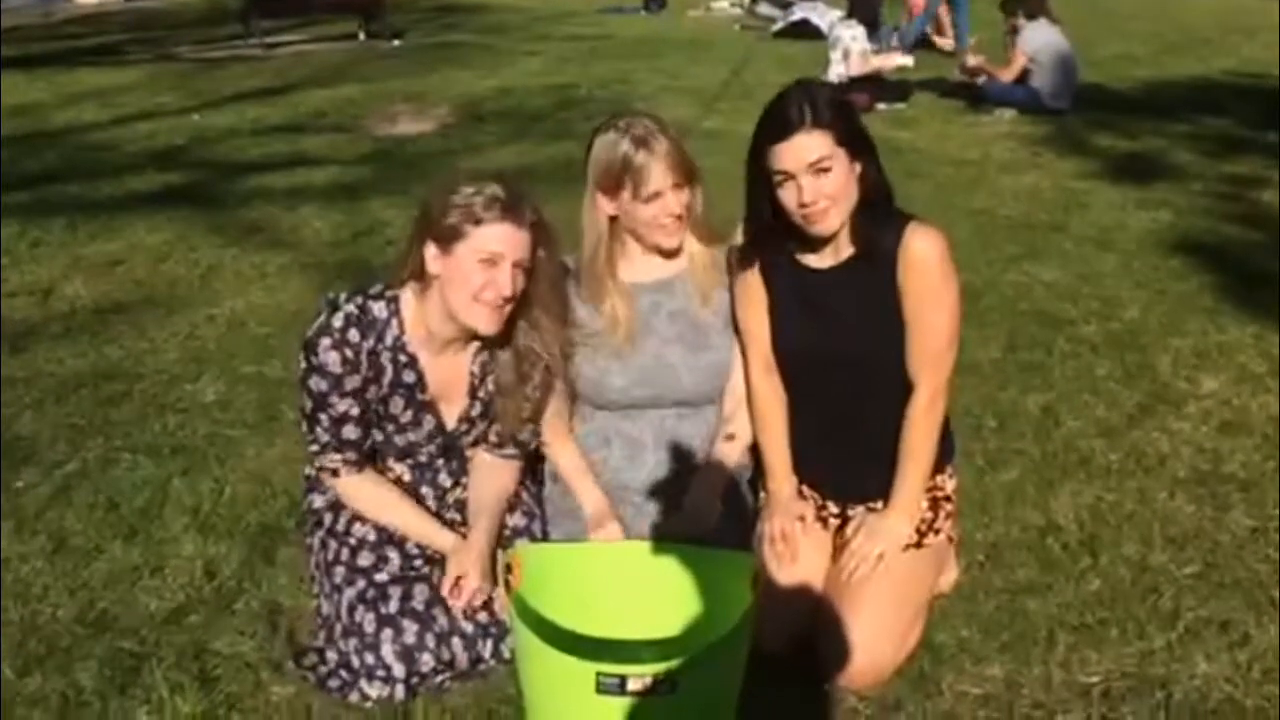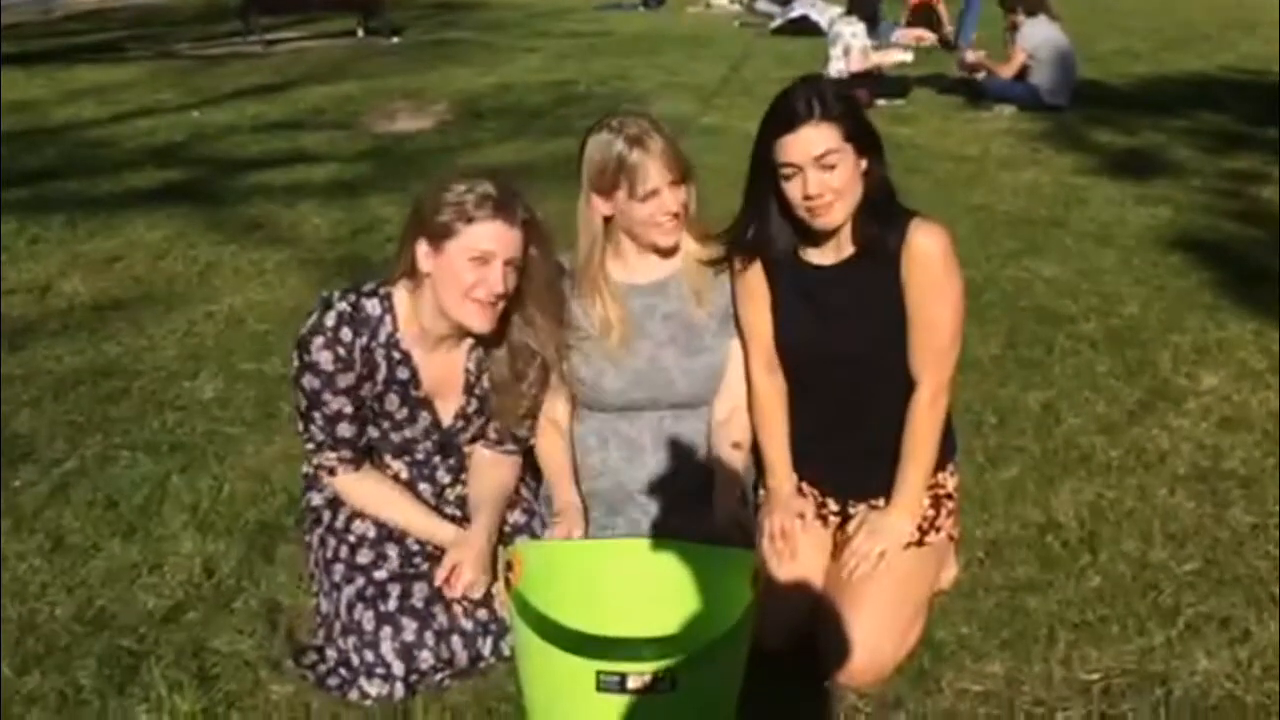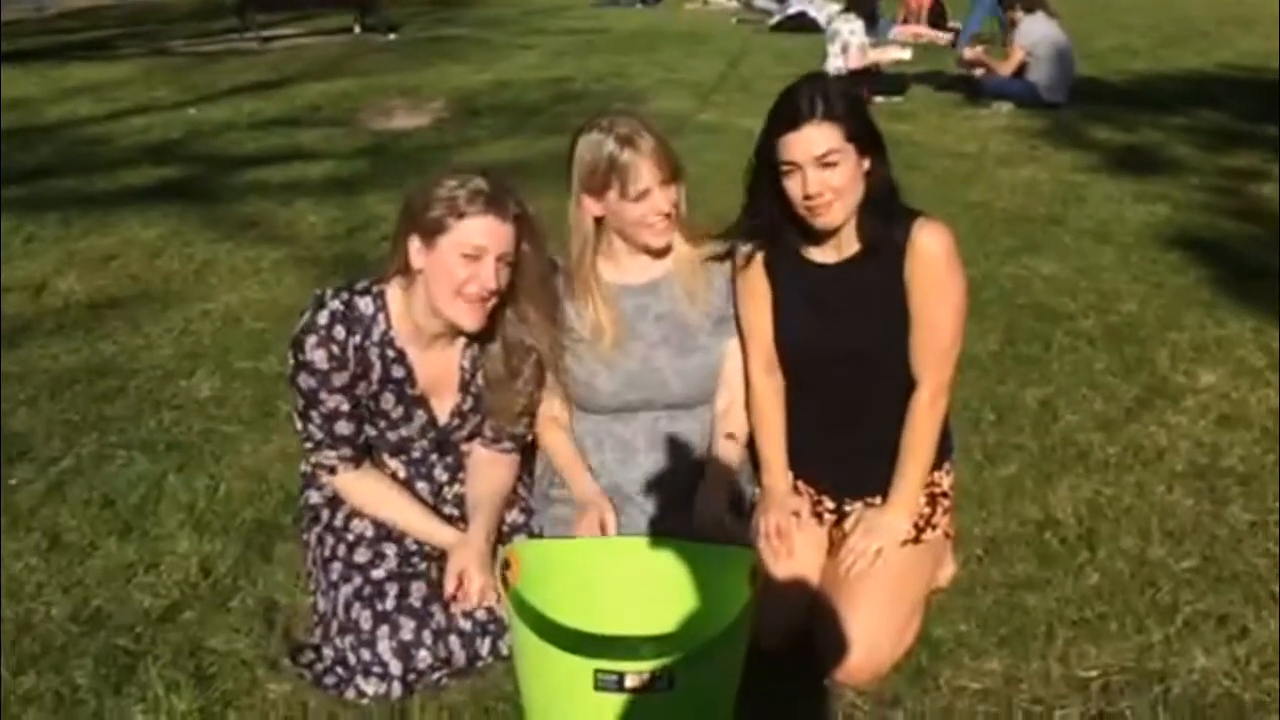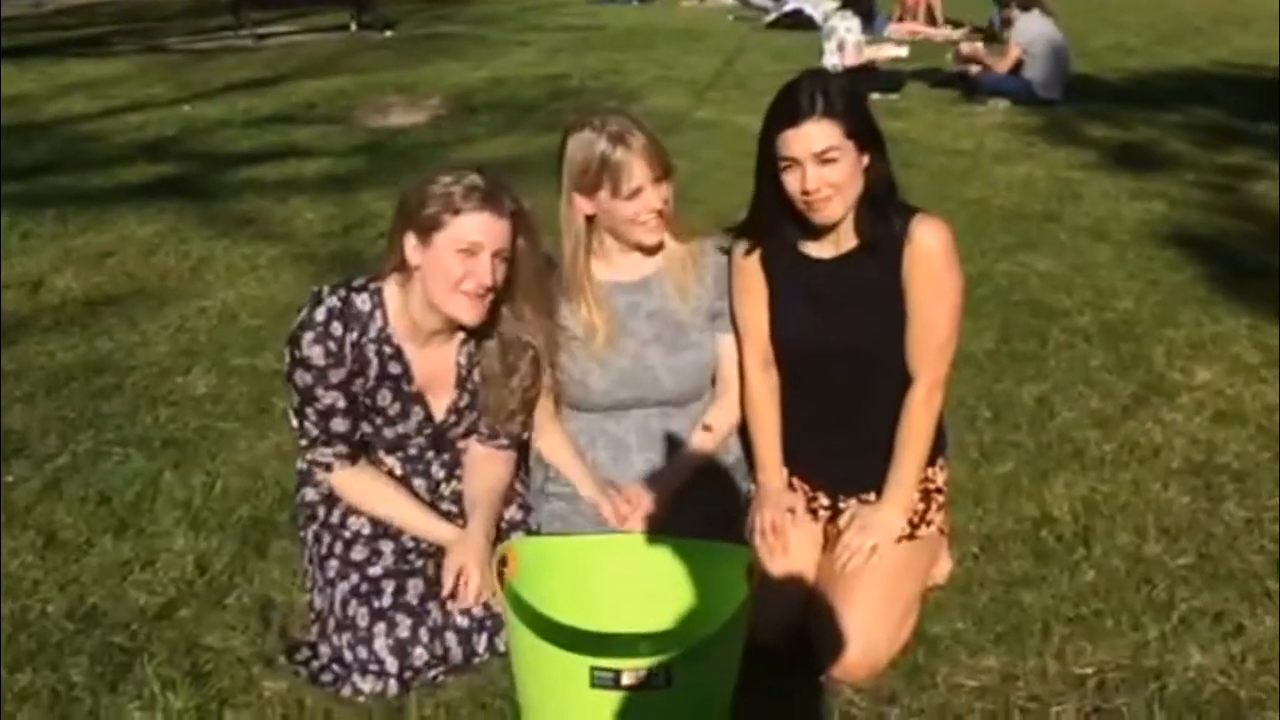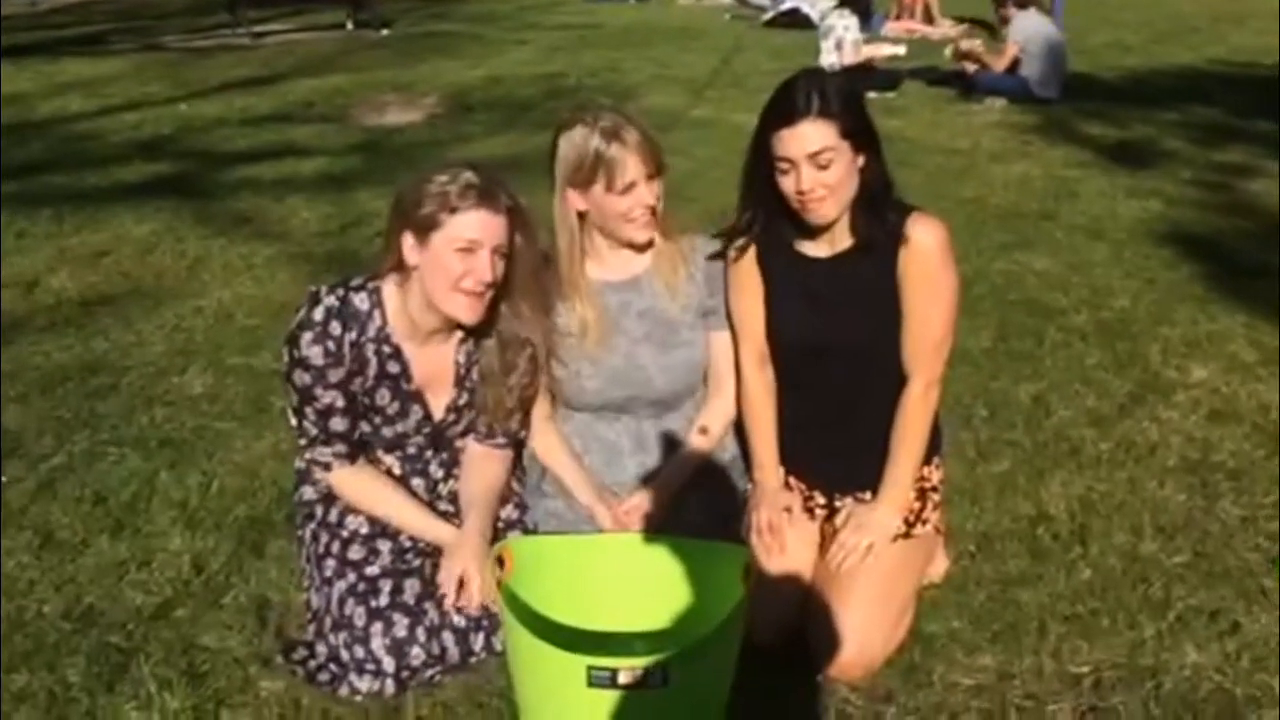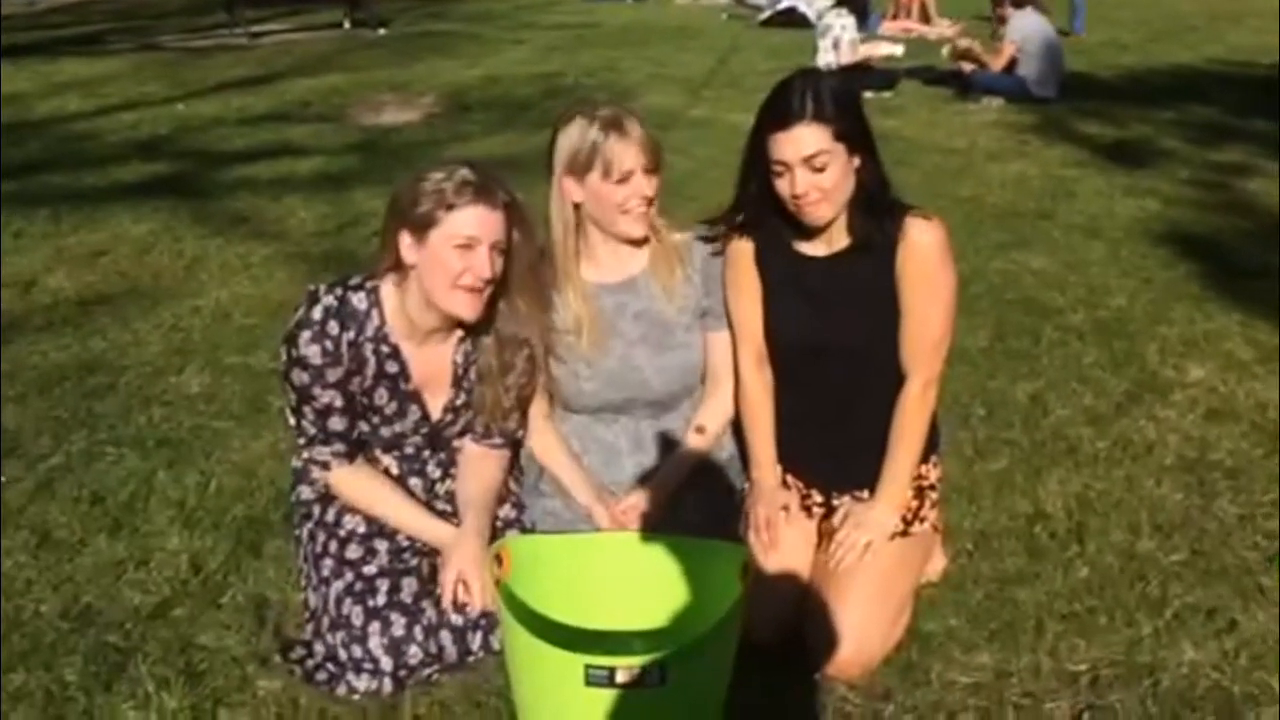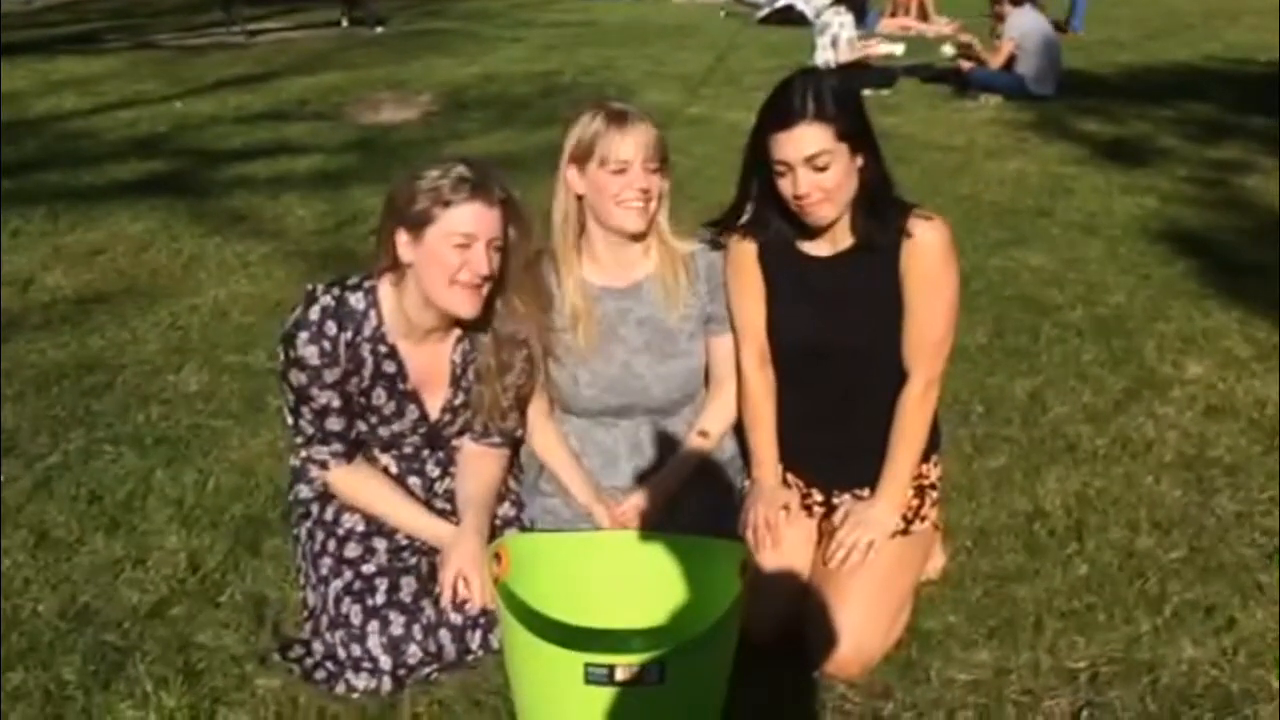
dt=0.2s
person 1, frame 1
left shoulder: (915, 249)
right shoulder: (757, 250)
left elbow: (928, 390)
right elbow: (764, 375)
left wrist: (898, 517)
right wrist: (780, 490)
left hip: (904, 481)
right hip: (807, 481)
left knee: (855, 665)
right knee: (770, 636)
left ankle: (923, 560)
right ankle: (844, 562)
person 1, frame 2
left shoulder: (919, 245)
right shoulder: (761, 247)
left elbow: (931, 387)
right elbow: (766, 372)
left wrist: (901, 515)
right wrist: (780, 488)
left hip: (902, 478)
right hip: (807, 477)
left knee: (856, 663)
right knee: (770, 633)
left ankle: (924, 557)
person 1, frame 3
left shoulder: (922, 245)
right shoulder: (762, 245)
left elbow: (931, 387)
right elbow: (765, 370)
left wrist: (896, 513)
right wrist: (775, 486)
left hip: (898, 477)
right hip: (804, 475)
left knee: (853, 661)
right knee: (768, 632)
left ankle: (921, 556)
right ankle: (838, 556)
person 1, frame 4
left shoulder: (920, 241)
right shoulder: (759, 241)
left elbow: (926, 383)
right elbow: (759, 366)
left wrist: (891, 510)
right wrist: (770, 483)
left hip: (896, 473)
right hip: (798, 472)
left knee: (848, 658)
right knee: (763, 629)
left ankle: (916, 551)
right ankle: (839, 553)
person 1, frame 5
left shoulder: (916, 240)
right shoulder: (754, 238)
left elbow: (922, 382)
right elbow: (755, 364)
left wrist: (886, 508)
right wrist: (766, 481)
left hip: (890, 472)
right hip: (795, 470)
left knee: (845, 655)
right knee: (761, 628)
left ankle: (913, 549)
right ankle: (832, 550)
person 1, frame 6
left shoulder: (914, 239)
right shoulder: (749, 236)
left elbow: (920, 380)
right elbow: (754, 364)
left wrist: (884, 506)
right wrist: (764, 481)
left hip: (886, 470)
right hip: (792, 467)
left knee: (843, 654)
right knee: (758, 626)
left ankle: (911, 547)
right ankle: (832, 552)
person 1, frame 7
left shoulder: (917, 239)
right shoulder: (753, 233)
left elbow: (922, 379)
right elbow: (755, 361)
left wrist: (886, 505)
right wrist: (765, 480)
left hip: (885, 468)
right hip: (792, 466)
left knee: (842, 653)
right knee: (757, 625)
left ankle: (911, 545)
right ankle: (842, 550)
person 2, frame 1
left shoulder: (525, 340)
right shoulder: (348, 332)
left elbow: (500, 452)
right elbow: (347, 474)
left wrist: (479, 540)
right wrist: (451, 547)
left hip: (475, 503)
right hip: (368, 509)
right knee: (397, 657)
left ankle: (459, 577)
person 2, frame 2
left shoulder: (519, 335)
right shoulder: (341, 330)
left elbow: (498, 448)
right elbow: (344, 471)
left wrist: (481, 534)
right wrist: (452, 539)
left hip: (472, 499)
right hip: (367, 505)
right knee: (397, 654)
person 2, frame 3
left shoulder: (512, 331)
right shoulder: (335, 329)
left elbow: (496, 446)
right elbow: (344, 470)
left wrist: (479, 538)
right wrist: (451, 542)
left hip: (472, 498)
right hip: (364, 505)
right knee: (394, 654)
person 2, frame 4
left shoulder: (508, 328)
right shoulder: (332, 326)
left elbow: (493, 444)
right elbow: (340, 467)
left wrist: (478, 534)
right wrist: (451, 538)
left hip: (468, 496)
right hip: (361, 503)
right knee: (390, 650)
person 2, frame 5
left shoulder: (506, 326)
right shoulder: (332, 325)
left elbow: (490, 443)
right elbow: (338, 466)
left wrist: (475, 535)
right wrist: (448, 539)
left hip: (467, 499)
right hip: (359, 502)
right knee: (388, 650)
person 2, frame 6
left shoulder: (504, 324)
right shoulder: (329, 325)
left elbow: (487, 443)
right elbow: (337, 465)
left wrist: (473, 535)
right wrist: (447, 539)
left hip: (464, 499)
right hip: (357, 503)
right knee: (384, 651)
person 2, frame 7
left shoulder: (504, 322)
right shoulder: (327, 324)
left elbow: (487, 442)
right elbow: (335, 465)
left wrist: (471, 534)
right wrist: (446, 538)
left hip: (463, 498)
right hip: (355, 503)
right knee: (383, 648)
person 3, frame 1
left shoulder: (726, 276)
right shoulder: (571, 287)
left elbow: (743, 405)
right elbow: (551, 417)
left wrist: (707, 490)
right wrist: (595, 506)
left hip: (703, 505)
right hip: (593, 514)
person 3, frame 2
left shoulder: (723, 276)
right shoulder: (567, 288)
left elbow: (733, 407)
right elbow: (551, 417)
left wrist: (727, 504)
right wrist: (567, 504)
left hip: (701, 513)
right hip: (596, 515)
person 3, frame 3
left shoulder: (718, 272)
right shoulder: (559, 289)
left elbow: (733, 403)
right elbow: (550, 416)
left wrist: (714, 497)
right wrist: (587, 497)
left hip: (696, 510)
right hip: (595, 512)
person 3, frame 4
left shoulder: (710, 267)
right shoulder: (552, 286)
left elbow: (733, 393)
right elbow: (540, 414)
left wrist: (666, 485)
right wrist: (595, 493)
left hip: (697, 502)
right hip: (584, 511)
person 3, frame 5
left shoulder: (701, 263)
left elbow: (725, 391)
right elbow: (536, 417)
left wrist: (663, 489)
right wrist: (593, 500)
left hip: (694, 498)
person 3, frame 6
left shoulder: (698, 262)
left elbow: (723, 388)
right elbow: (534, 416)
left wrist: (662, 486)
right wrist: (592, 502)
left hip: (691, 493)
right hip: (574, 504)
person 3, frame 7
left shoulder: (703, 267)
right shoulder: (542, 283)
left elbow: (727, 389)
right elbow: (535, 414)
left wrist: (663, 486)
right wrist: (591, 501)
left hip: (691, 492)
right hip: (573, 500)
